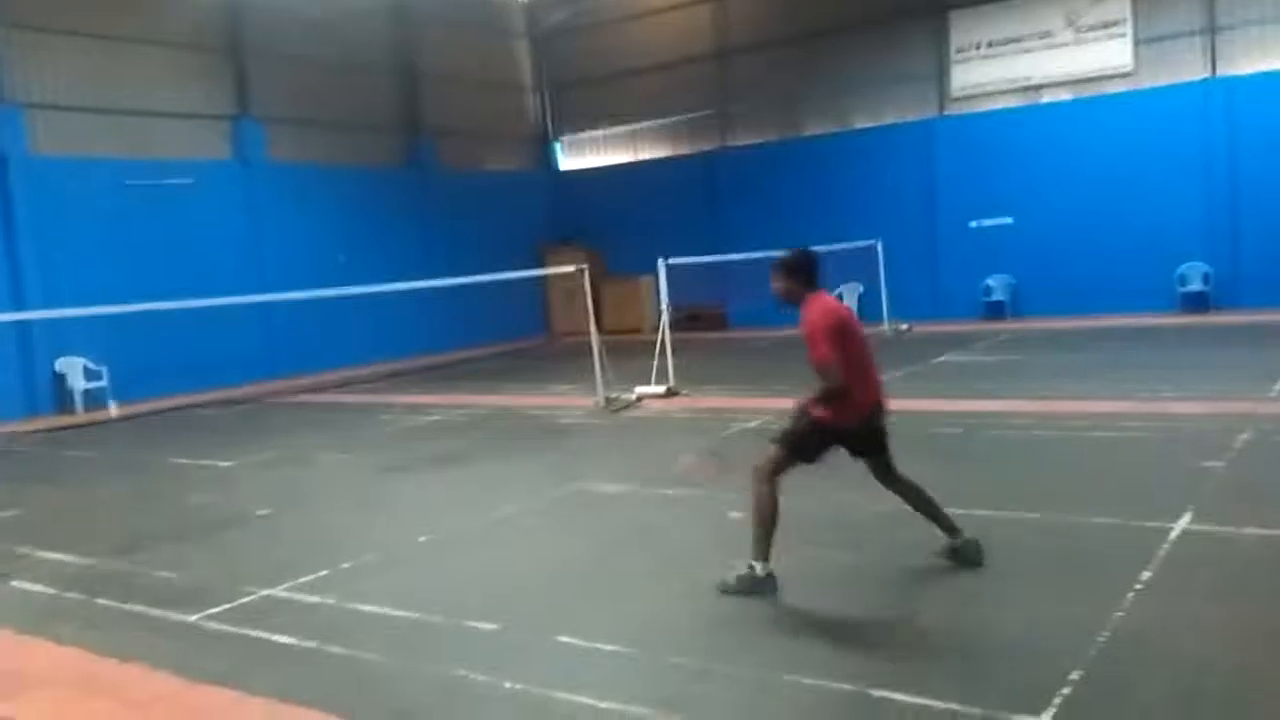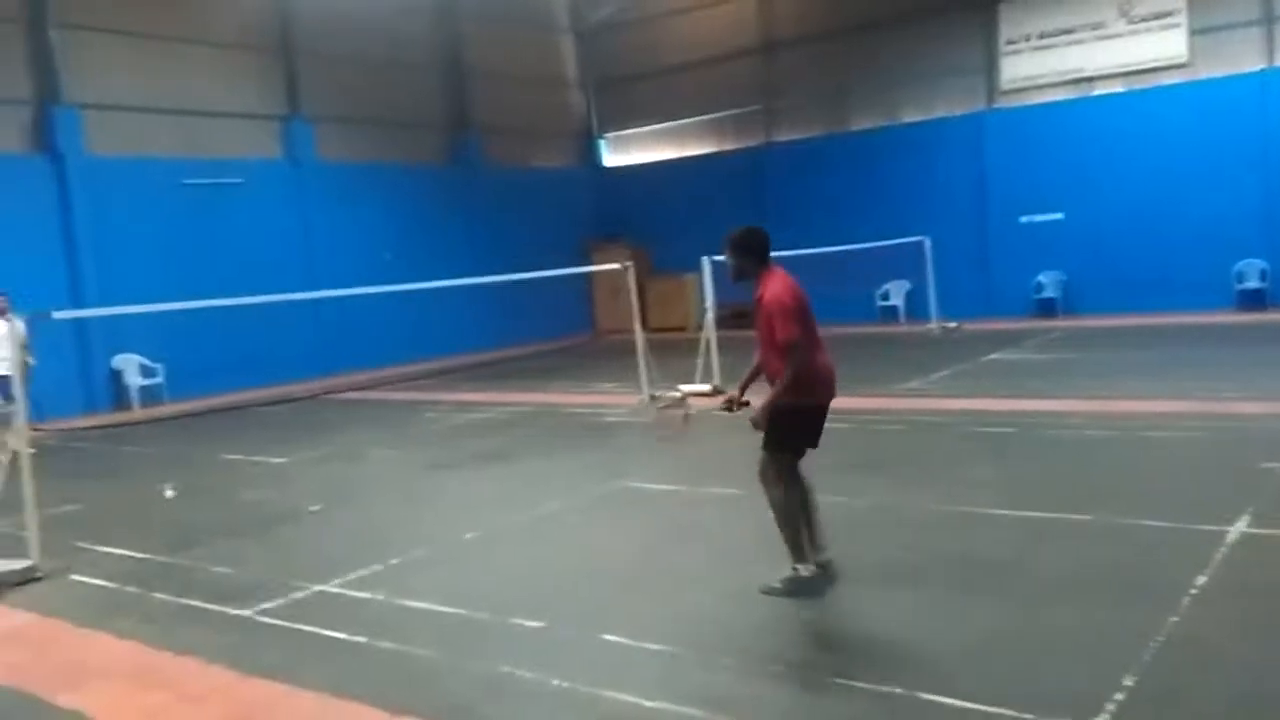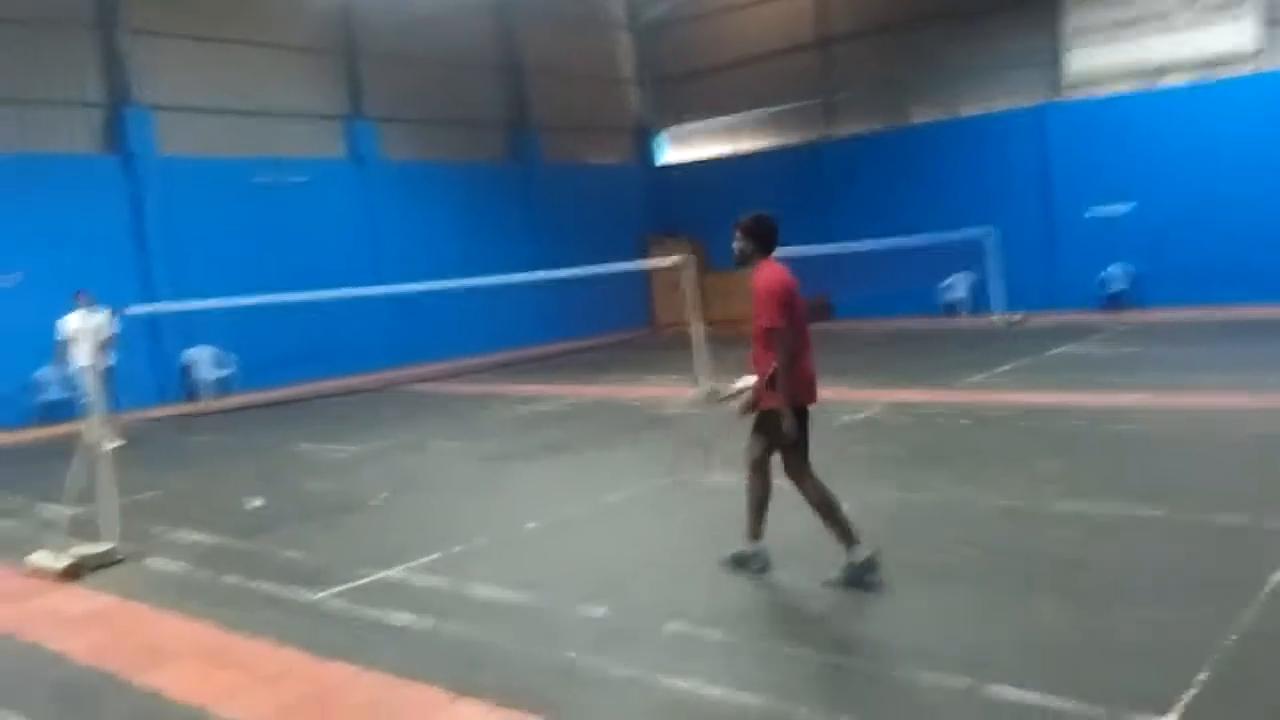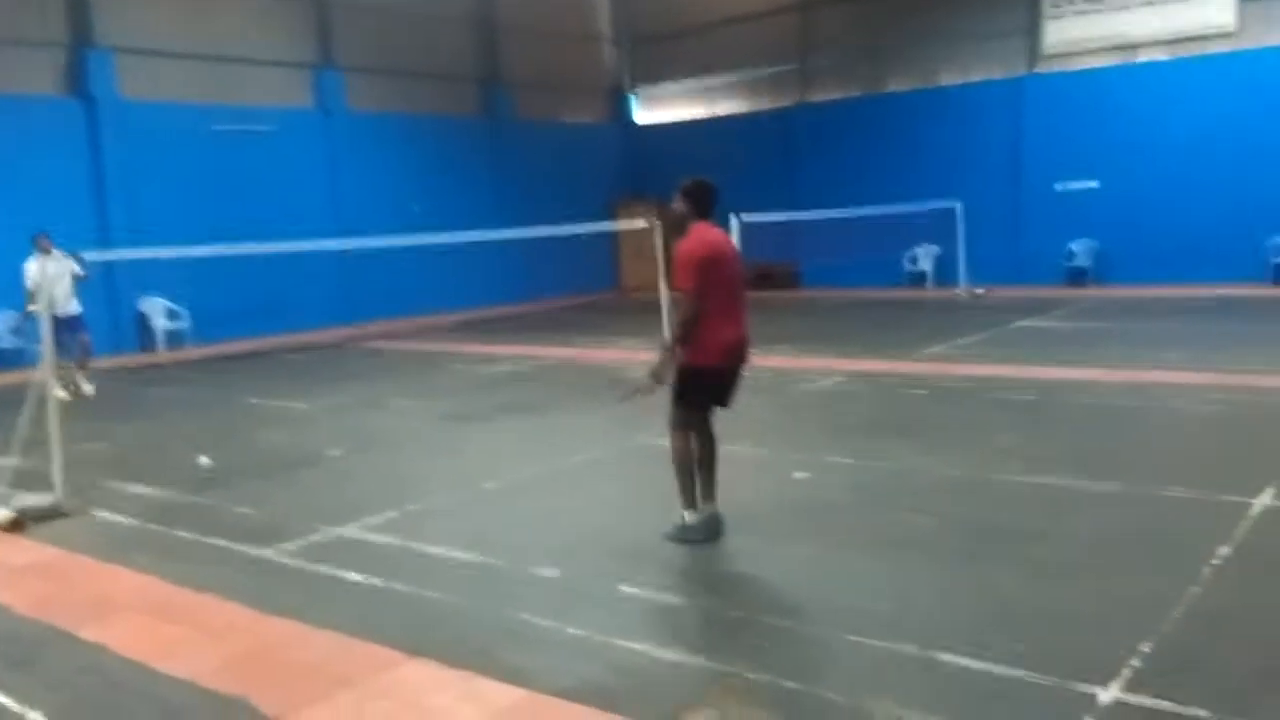
dt=0.4s
person 1, frame 1
left shoulder: (815, 317)
right shoulder: (827, 306)
left elbow: (838, 382)
left wrist: (806, 406)
right wrist: (815, 403)
left hip: (840, 410)
right hip: (866, 405)
left knee: (765, 472)
right knee: (887, 474)
left ankle: (759, 571)
right ankle: (959, 541)
person 1, frame 2
left shoulder: (777, 295)
right shoulder: (770, 285)
left elbow: (799, 362)
left wrist: (768, 406)
right wrist: (742, 387)
left hip: (803, 393)
right hip: (809, 389)
left knee: (771, 473)
right knee: (784, 469)
left ankle: (805, 572)
right ankle: (817, 556)
person 1, frame 3
left shoulder: (768, 283)
right shoulder: (771, 277)
left elbow: (785, 351)
left wrist: (785, 408)
right wrist: (758, 390)
left hip: (785, 393)
right hip: (777, 391)
left knee: (799, 473)
right knee: (756, 460)
left ankle: (859, 556)
right ankle: (754, 549)
person 1, frame 4
left shoulder: (690, 246)
right shoulder: (724, 241)
left elbow: (689, 312)
left wrist: (666, 358)
left hip: (706, 350)
right hip: (732, 346)
left knee: (681, 426)
right knee: (700, 422)
left ankle: (694, 518)
right ankle: (707, 510)
